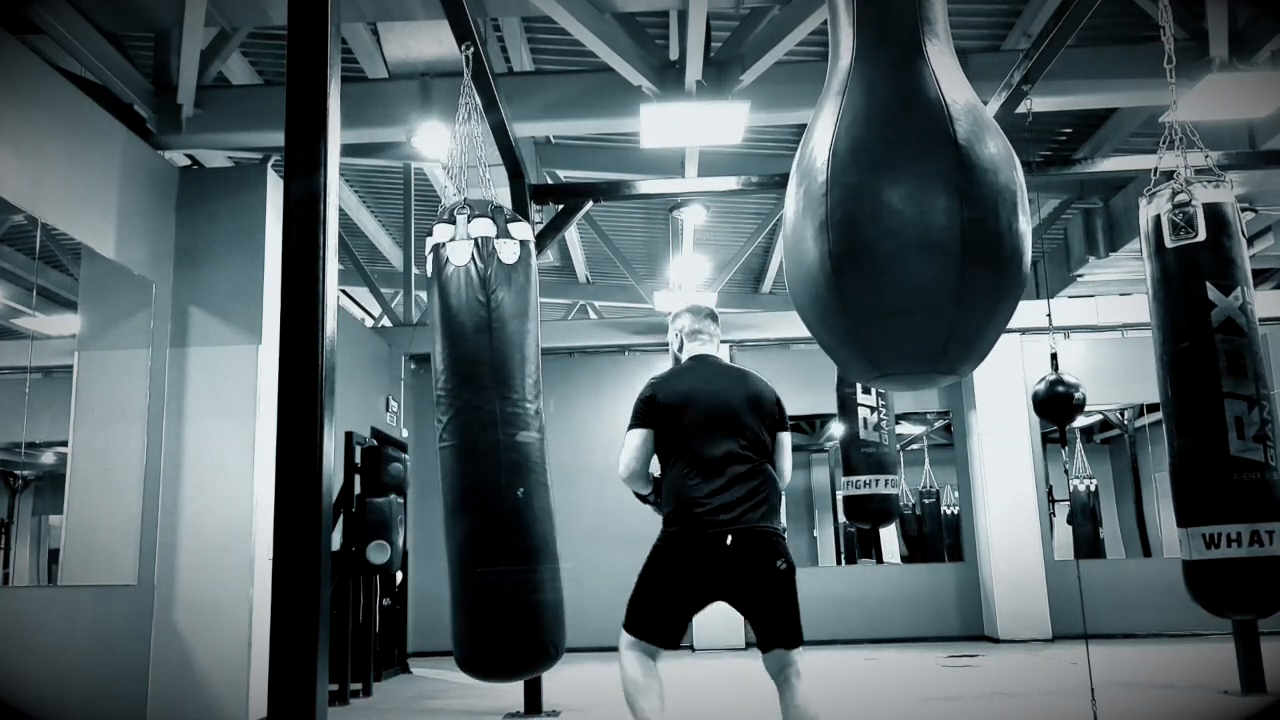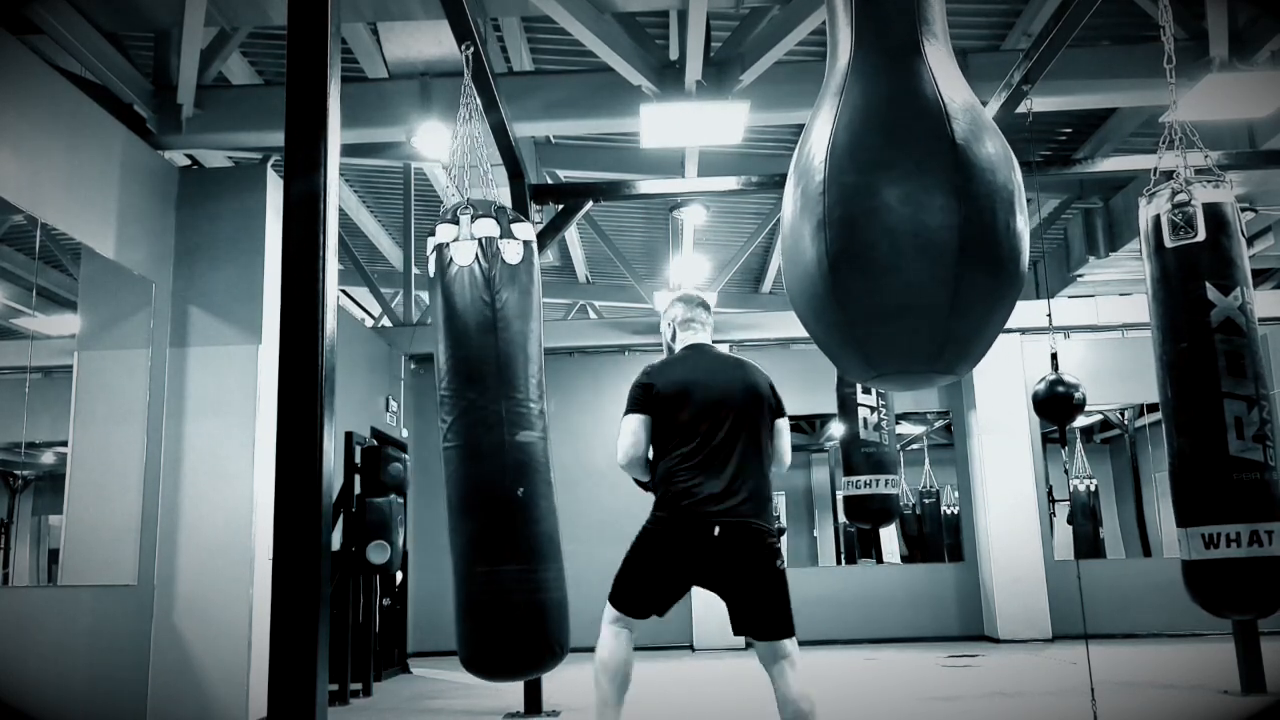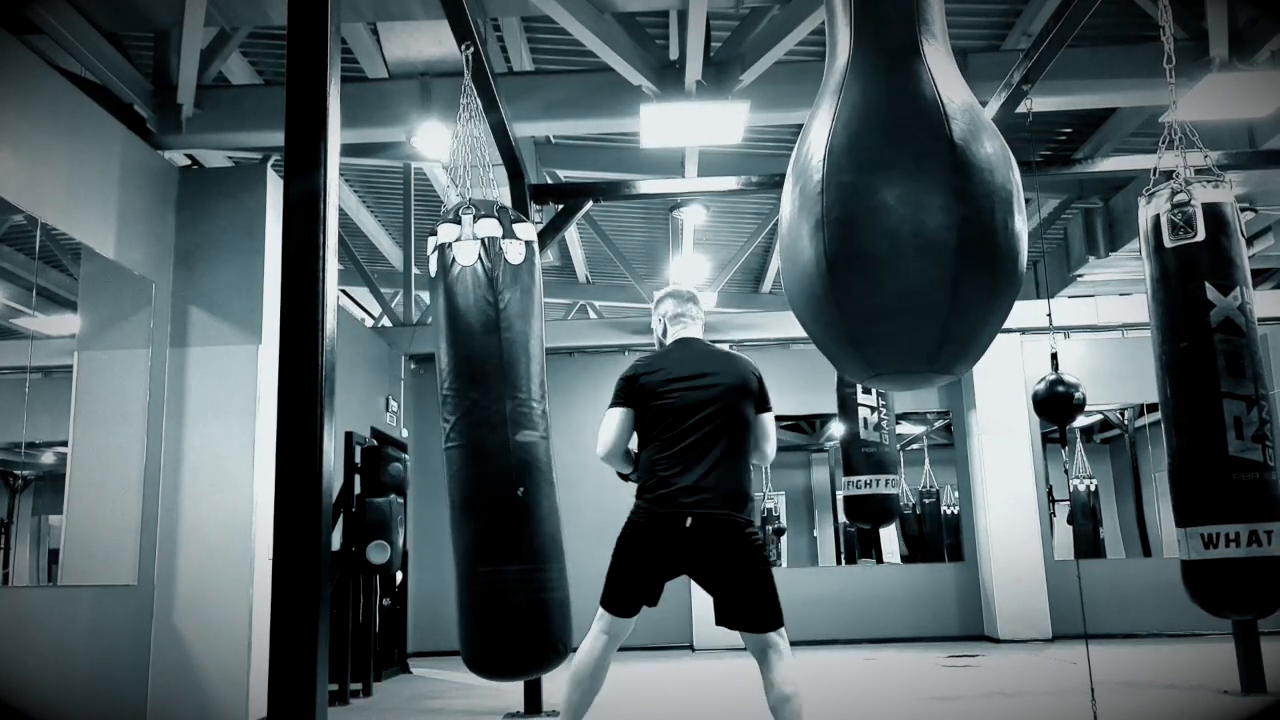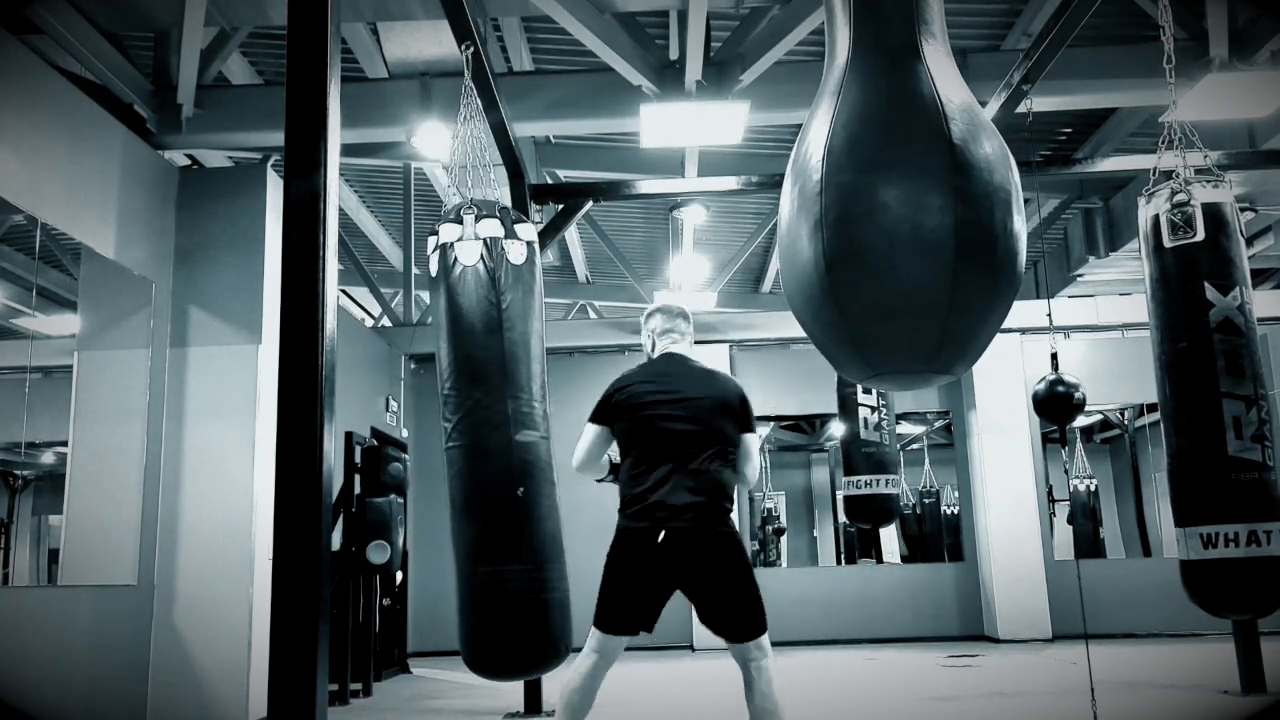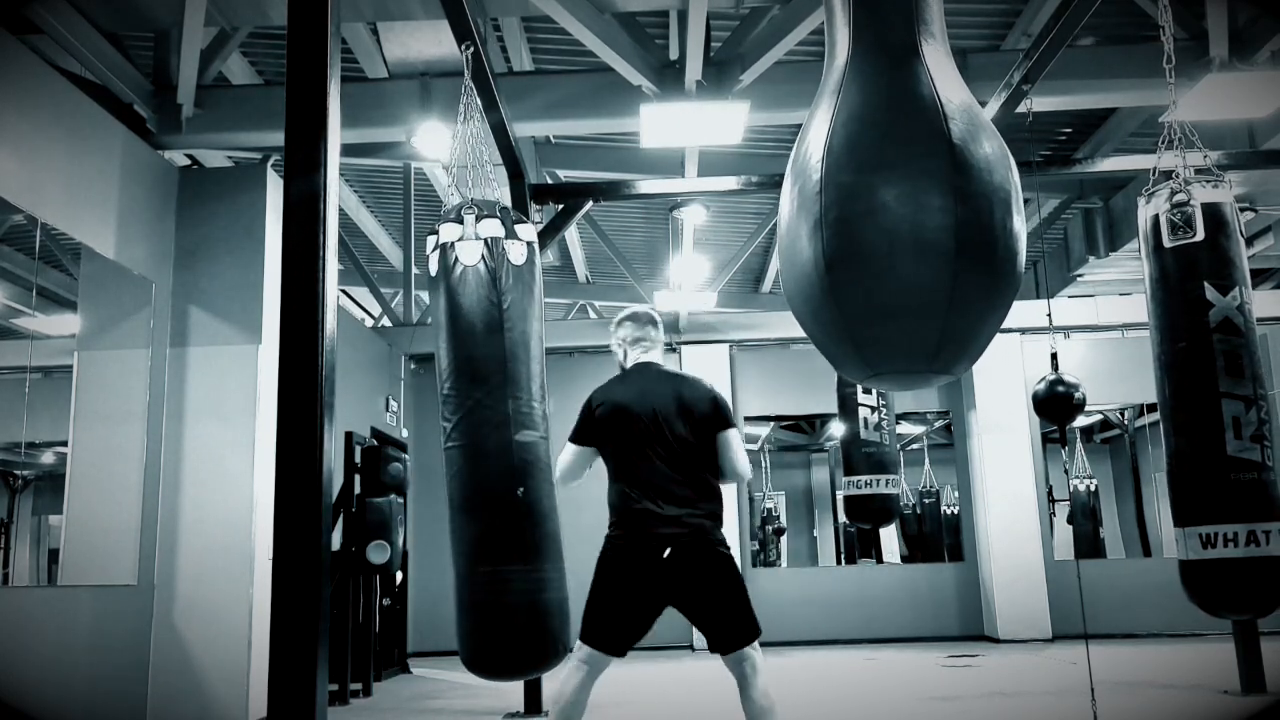
dt=0.1s
person 1, frame 1
left shoulder: (659, 390)
right shoulder: (761, 389)
left elbow: (629, 472)
right elbow: (782, 474)
left wrist: (653, 489)
left hip: (688, 540)
right hip: (762, 542)
left knee: (637, 648)
right knee: (787, 670)
person 1, frame 2
left shoulder: (654, 378)
right shoulder: (757, 378)
left elbow: (628, 458)
right elbow: (781, 459)
left hip: (676, 528)
right hip: (750, 533)
left knee: (617, 622)
right knee: (782, 660)
person 1, frame 3
left shoulder: (642, 371)
right shoulder: (745, 371)
left elbow: (608, 451)
right elbow: (764, 451)
left hip: (658, 521)
right hip: (729, 523)
left knee: (606, 631)
right knee: (772, 649)
person 1, frame 4
left shoulder: (624, 387)
right shoulder: (729, 390)
left elbow: (582, 463)
right elbow: (749, 474)
left hip: (642, 535)
right hip: (712, 536)
left knee: (600, 650)
right knee: (755, 655)
person 1, frame 5
left shoulder: (607, 399)
right shoulder: (705, 394)
left elbow: (565, 476)
right elbow: (739, 471)
left hip: (635, 549)
right hip: (702, 547)
left knee: (586, 662)
right knee: (746, 659)
